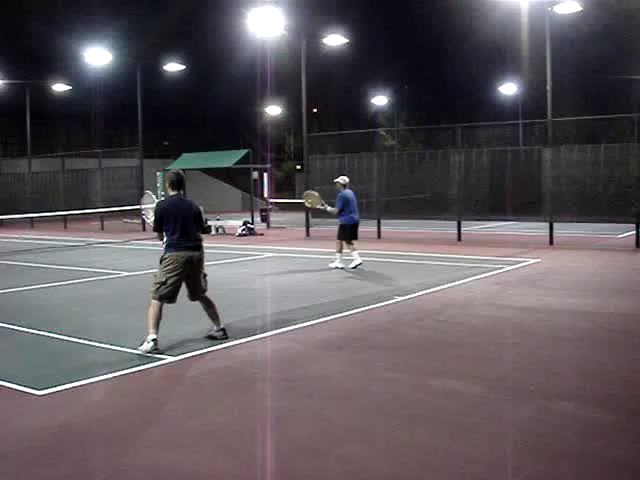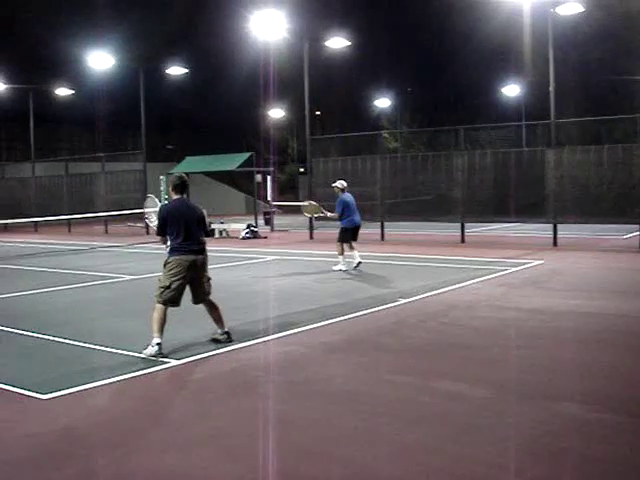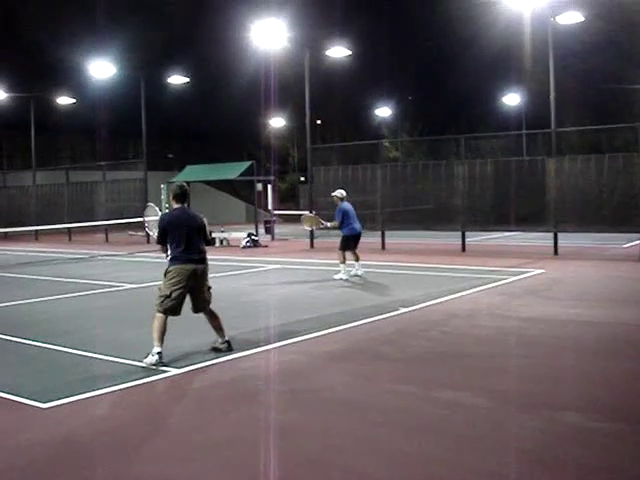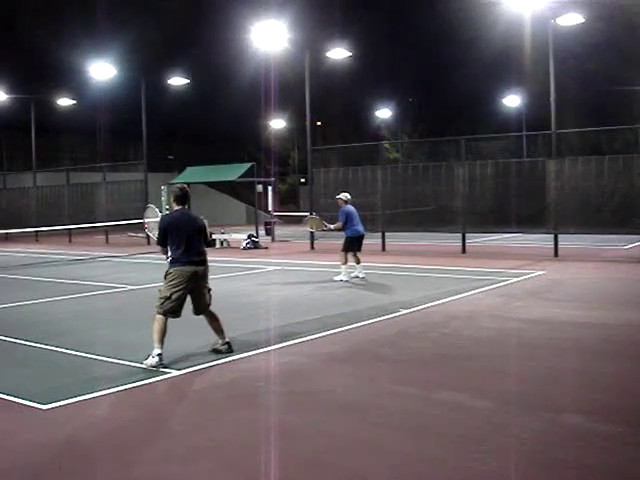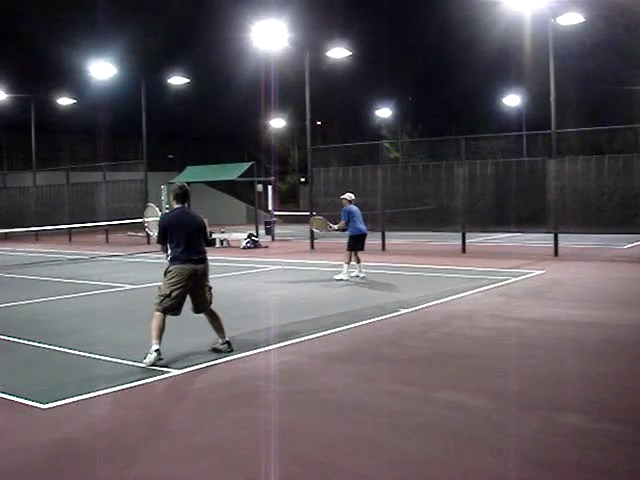
dt=0.2s
person 1, frame 1
left shoulder: (162, 205)
right shoulder: (193, 206)
left elbow: (160, 235)
right elbow: (202, 231)
left hip: (175, 254)
right hip: (196, 253)
left knee: (157, 298)
right knee: (201, 295)
left ankle: (152, 339)
right ankle: (219, 329)
person 1, frame 2
left shoulder: (165, 209)
right shoulder: (197, 210)
left elbow: (163, 239)
right elbow: (204, 234)
left hip: (179, 258)
right hip: (199, 256)
left knee: (161, 301)
right knee: (205, 298)
left ankle: (156, 343)
right ankle: (223, 332)
person 1, frame 3
left shoulder: (166, 218)
right shoulder: (197, 219)
left elbow: (163, 249)
right elbow: (205, 244)
left hip: (179, 267)
right hip: (200, 265)
left knee: (162, 311)
right knee: (205, 308)
left ankle: (157, 352)
right ankle: (223, 341)
person 1, frame 4
left shoulder: (166, 220)
right shoulder: (198, 220)
left elbow: (164, 250)
right elbow: (205, 245)
left hip: (179, 269)
right hip: (200, 267)
left knee: (161, 312)
right knee: (205, 309)
left ankle: (157, 353)
right ankle: (224, 343)
person 1, frame 5
left shoulder: (166, 218)
right shoulder: (198, 219)
left elbow: (164, 248)
right elbow: (205, 244)
left hip: (179, 267)
right hip: (200, 266)
left knee: (160, 310)
right knee: (206, 308)
left ankle: (155, 350)
right ankle: (224, 342)
